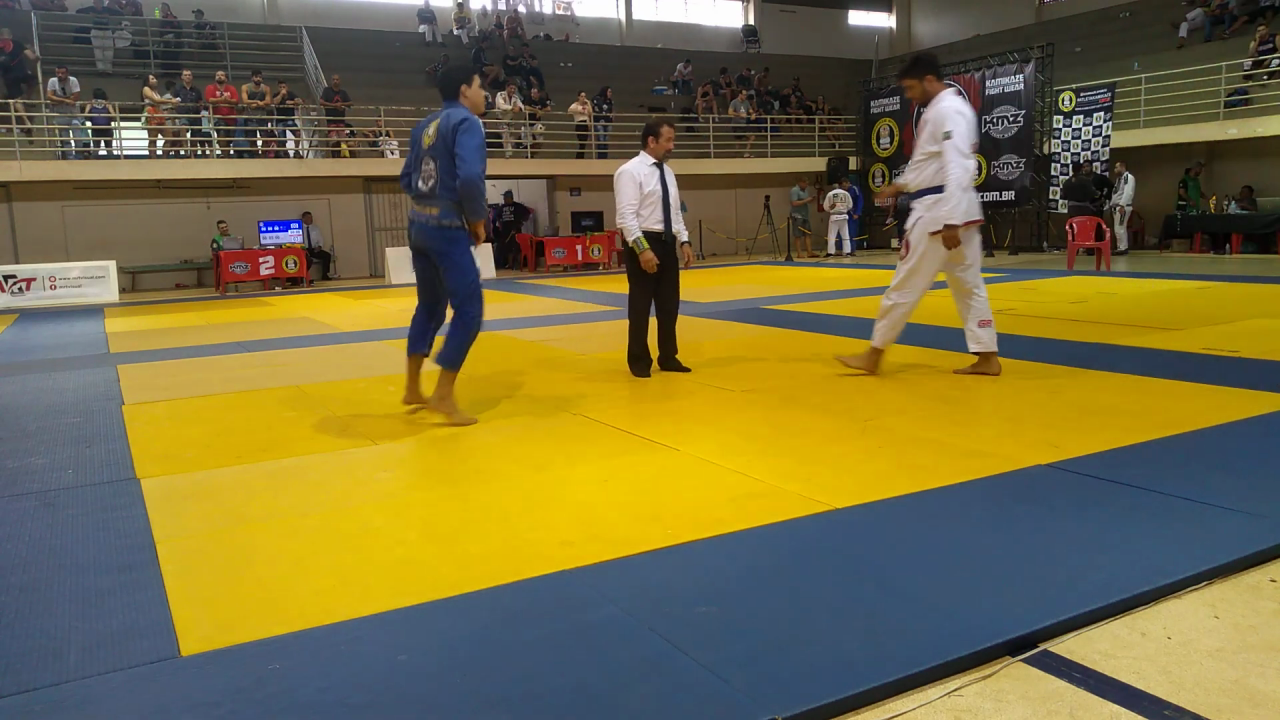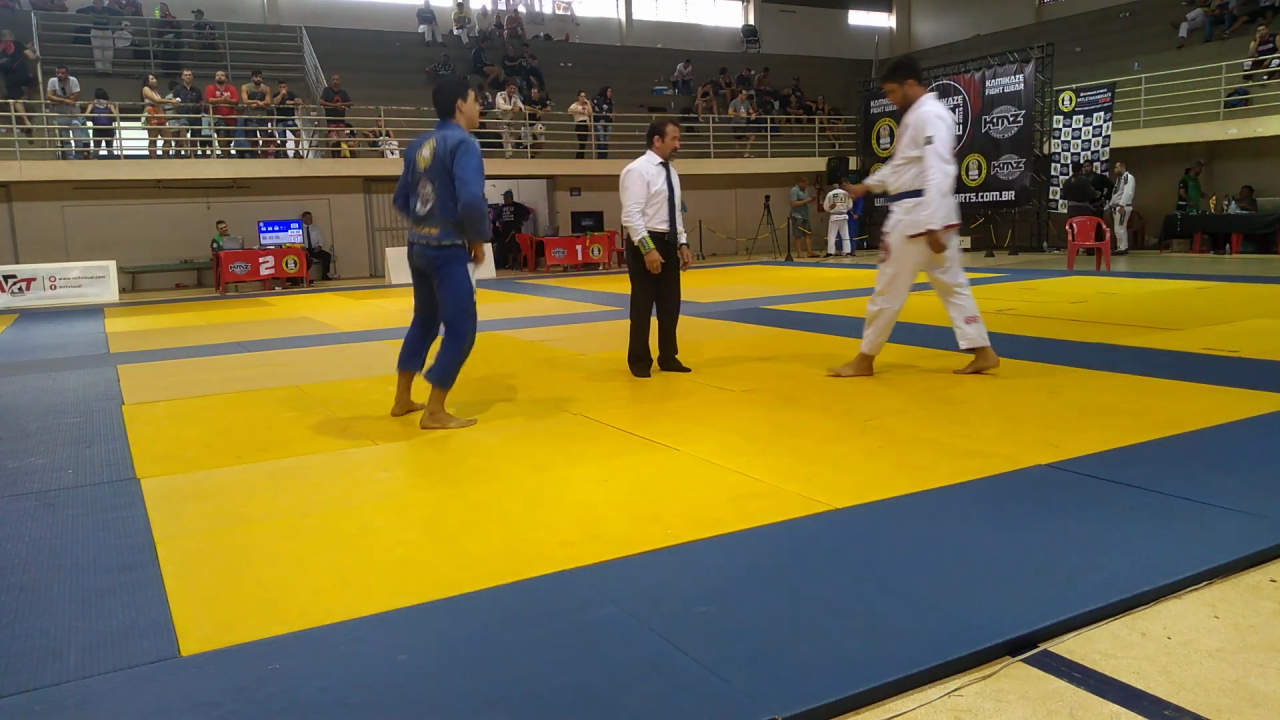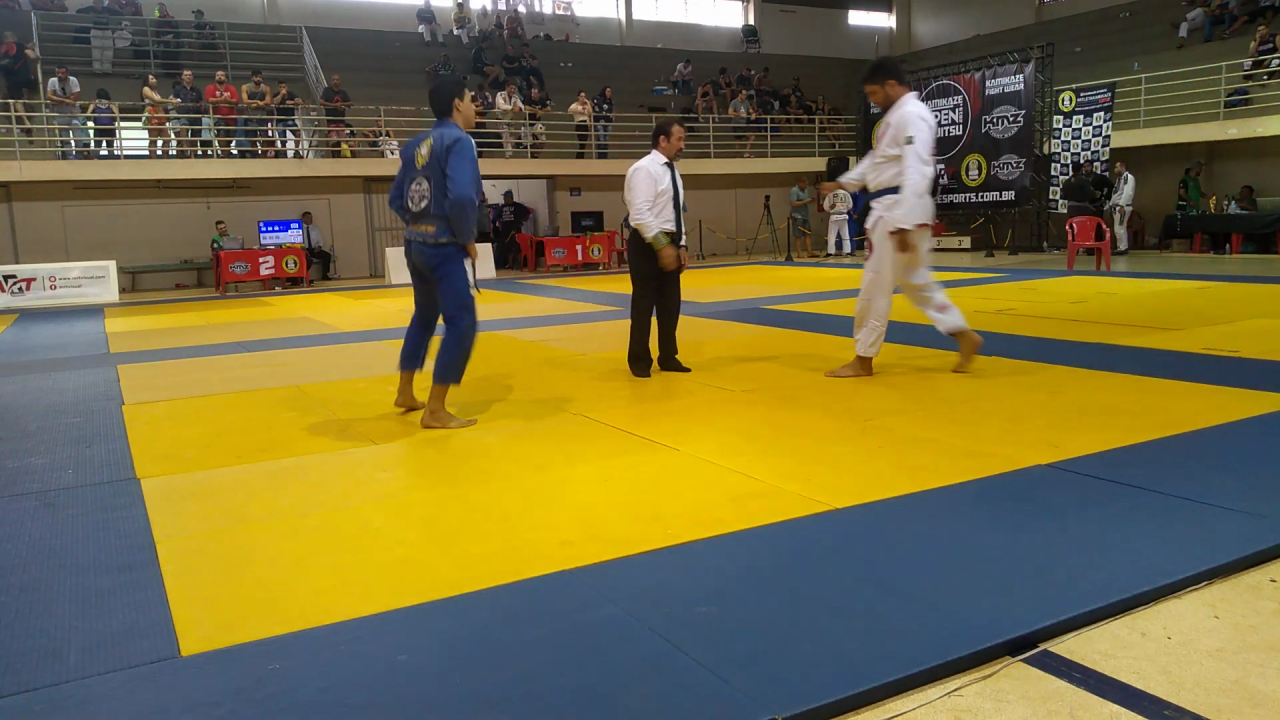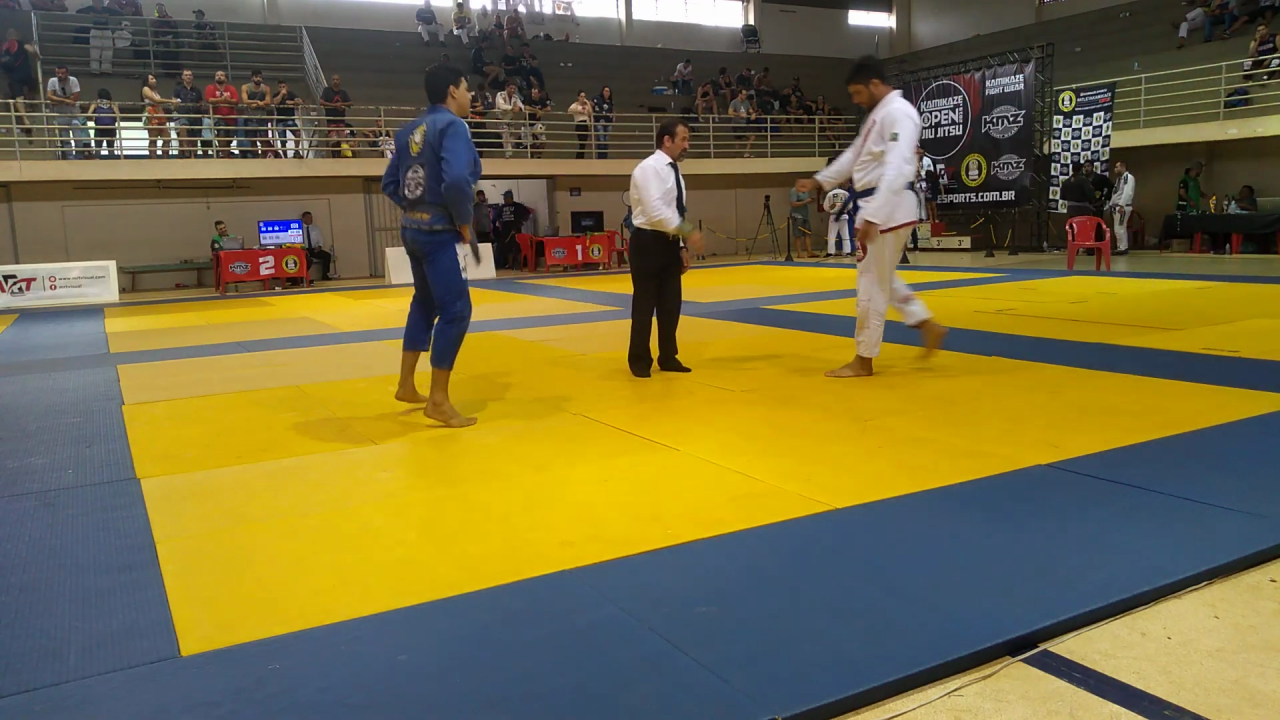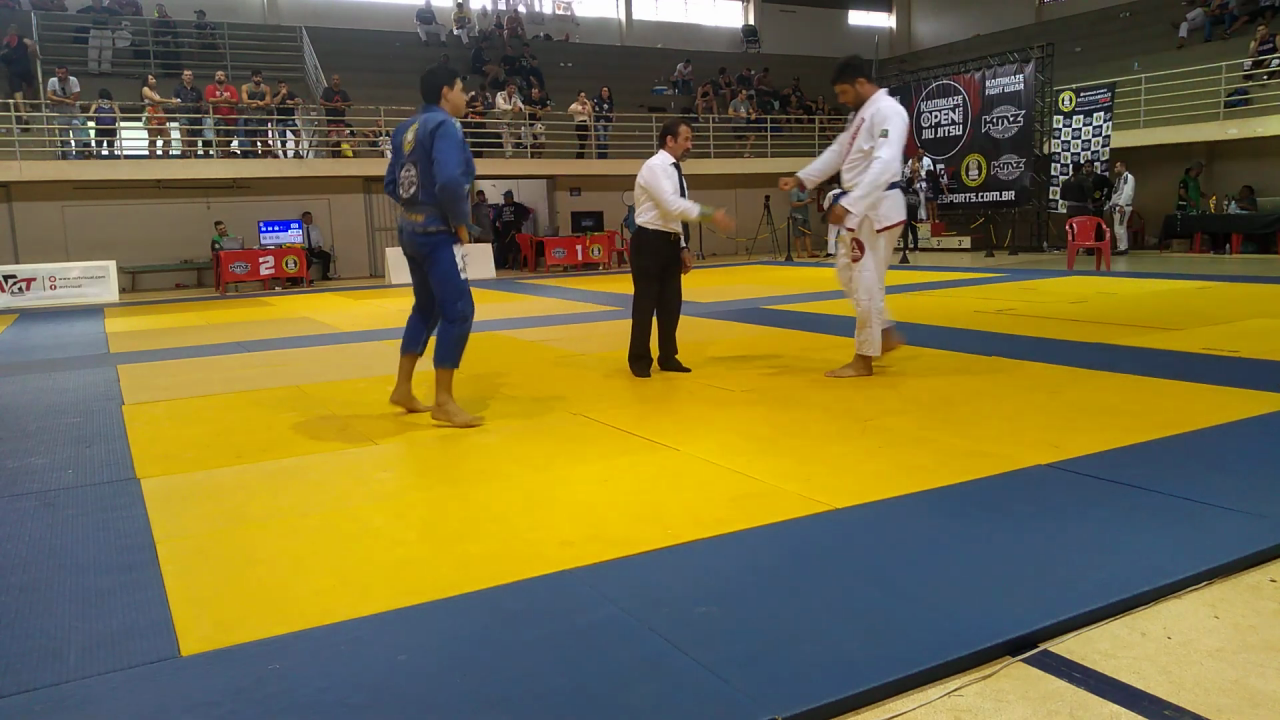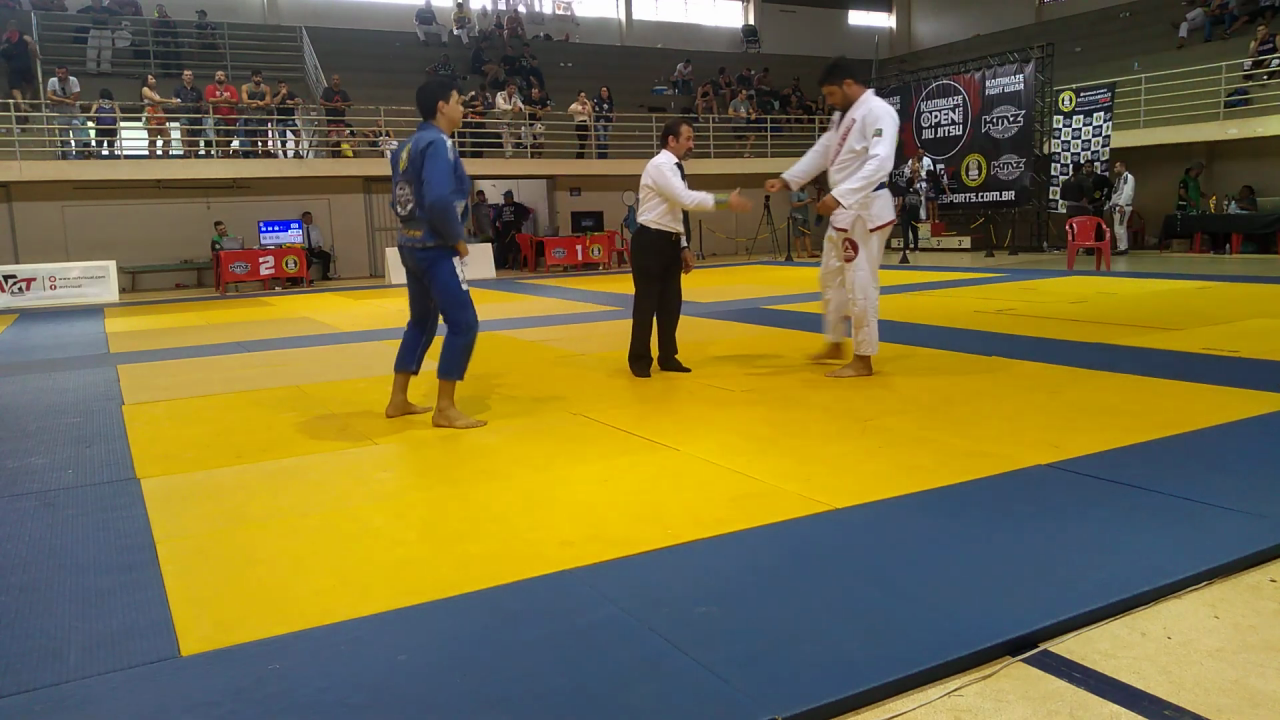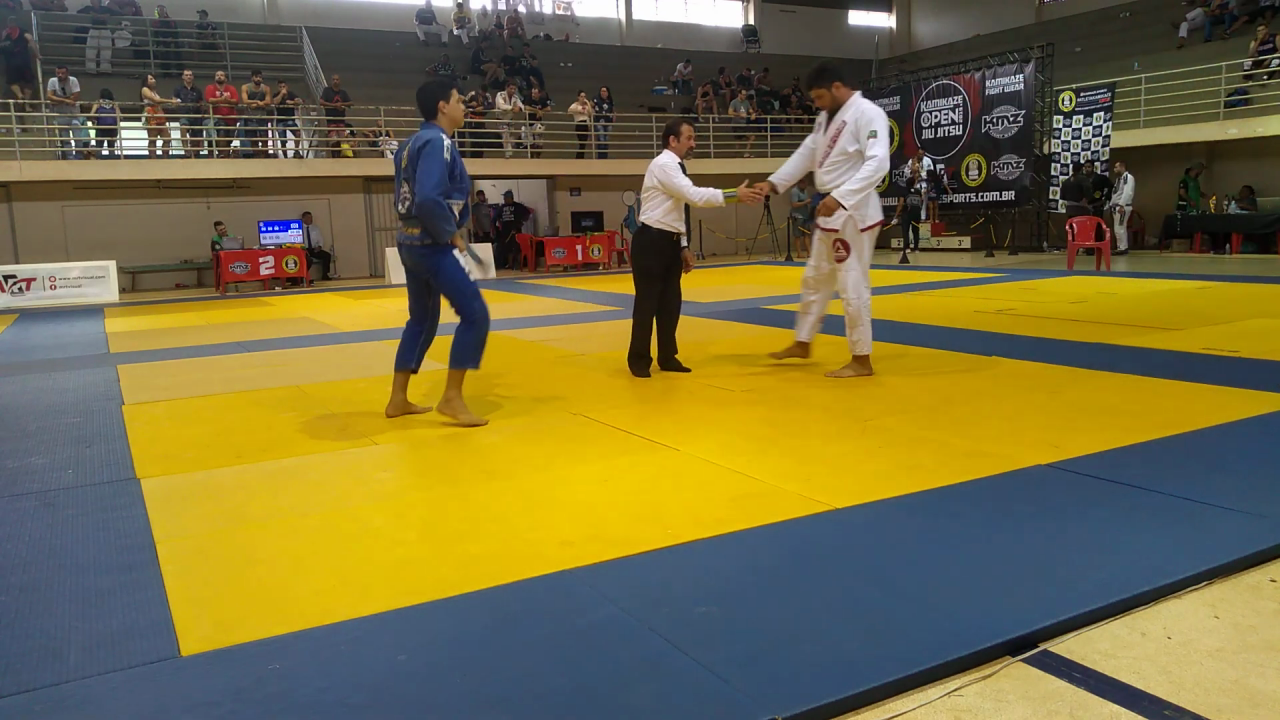
dt=0.1s
person 1, frame 1
left shoulder: (427, 126)
right shoulder: (467, 123)
left elbow: (407, 177)
right elbow: (471, 177)
right wrist: (477, 218)
left hip: (419, 225)
right hip: (447, 229)
left knee: (430, 304)
right knee: (468, 311)
left ankle: (412, 388)
right ankle: (444, 397)
person 1, frame 2
left shoulder: (419, 146)
right shoulder: (463, 143)
left elbow: (401, 199)
right elbow: (471, 199)
right wrist: (479, 239)
left hip: (418, 244)
right hip: (446, 248)
left knee: (425, 319)
right knee: (461, 328)
left ankle: (403, 398)
right ankle: (434, 411)
person 1, frame 3
left shoulder: (416, 143)
right shoulder: (459, 141)
left elbow: (396, 197)
right elbow: (462, 197)
right wrist: (468, 237)
left hip: (415, 241)
right hip: (443, 244)
left knee: (426, 316)
right knee: (461, 324)
left ankle: (405, 392)
right ankle: (435, 409)
person 1, frame 4
left shoulder: (410, 130)
right shoulder: (453, 126)
left elbow: (390, 184)
right elbow: (457, 180)
left wrist: (415, 211)
right wrist: (464, 221)
left hip: (411, 228)
right hip: (439, 231)
left knee: (426, 301)
right knee: (455, 309)
left ankle: (407, 383)
right ankle: (438, 400)
person 1, frame 5
left shoulder: (407, 128)
right shoulder: (445, 126)
left elbow: (391, 184)
right elbow: (449, 181)
right wrist: (460, 220)
left hip: (411, 229)
right hip: (435, 232)
left knee: (427, 306)
right knee: (457, 311)
left ankle: (403, 389)
right ankle: (443, 402)
person 1, frame 6
left shoulder: (409, 146)
right shoulder: (437, 144)
left elbow: (401, 200)
right elbow: (438, 201)
right wrist: (457, 238)
left hip: (411, 244)
right hip: (434, 247)
left knee: (422, 320)
right knee: (462, 322)
left ankle: (398, 400)
right ankle: (445, 408)
person 1, frame 7
left shoulder: (414, 143)
right shoulder: (437, 142)
right elbow: (428, 200)
right wrist: (451, 234)
left hip: (412, 243)
right hip: (433, 246)
left knee: (423, 320)
right knee: (474, 313)
left ankle: (398, 399)
right ankle: (451, 398)
person 2, frame 1
left shoulder: (947, 110)
right shoulder: (946, 108)
left elbow: (959, 167)
left wrist: (950, 221)
right wrist: (902, 184)
left hip: (941, 209)
right hip: (962, 207)
left knee: (905, 286)
right knee: (969, 284)
left ankle: (875, 356)
right ankle: (987, 357)
person 2, frame 2
left shoulder: (929, 116)
right shoulder: (918, 113)
left elbow: (939, 173)
left wrist: (932, 226)
right wrist: (871, 183)
left hip: (920, 213)
right hip: (918, 212)
left knee: (889, 288)
right knee: (951, 284)
left ankle: (866, 359)
right ankle: (982, 352)
person 2, frame 3
left shoulder: (911, 115)
right shoulder: (899, 114)
left elbow: (917, 172)
right elbow: (877, 158)
left wrist: (905, 224)
right wrist: (844, 182)
left hip: (897, 210)
right hip: (896, 210)
left knee: (875, 287)
right knee: (917, 282)
left ankle: (863, 360)
right ankle: (964, 337)
person 2, frame 4
left shoulder: (898, 113)
right shoulder: (879, 113)
left elbow: (899, 169)
right elbow: (856, 155)
left wrist: (873, 216)
right wrist: (821, 180)
left hip: (888, 209)
right hip: (880, 209)
left knee: (871, 285)
right knee: (883, 280)
left ankle: (865, 360)
right ankle: (928, 326)
person 2, frame 5
left shoulder: (887, 111)
right shoulder: (863, 113)
left elbow: (885, 164)
right elbow: (837, 153)
left wrist: (849, 204)
right wrist: (801, 179)
left hip: (877, 208)
right hip: (863, 208)
left knee: (866, 284)
right knee: (852, 277)
left ankle: (864, 359)
right ankle: (885, 334)
person 2, frame 6
left shoulder: (878, 111)
right shoulder: (844, 114)
left elbow: (881, 162)
right elbow: (820, 152)
left wrist: (840, 196)
right wrist: (786, 180)
left hip: (865, 210)
right hip: (844, 211)
left knee: (860, 285)
right knee: (832, 277)
left ankle: (863, 360)
right ankle: (835, 343)
person 2, frame 7
left shoulder: (868, 114)
right shoulder: (828, 118)
left elbow: (878, 163)
right elbow: (806, 154)
left wrist: (840, 197)
right wrist: (774, 183)
left hip: (854, 212)
right hip: (831, 213)
left knee: (852, 286)
right knee: (814, 279)
left ankle: (861, 360)
right ankle: (802, 343)
person 3, frame 1
left shoulder: (667, 172)
right shoulder: (630, 171)
right elbow: (626, 216)
left wrist: (684, 241)
right wrist: (642, 249)
left hip: (667, 243)
right hip: (643, 243)
left knee: (669, 303)
right knee: (641, 304)
left ankle: (668, 357)
right ankle: (639, 360)
person 3, frame 2
left shoulder: (670, 172)
right shoulder: (637, 170)
right elbow: (632, 215)
left wrist: (682, 243)
right wrist: (647, 250)
left hip: (667, 244)
right hip: (645, 245)
left knee: (670, 303)
right knee: (642, 303)
left ankle: (668, 357)
right ankle: (639, 360)
person 3, frame 3
left shoulder: (673, 172)
right shoulder: (644, 169)
right elbow: (641, 214)
left wrist: (680, 245)
right wrist: (662, 245)
left hip: (668, 244)
right hip: (647, 244)
left knee: (671, 303)
right knee: (644, 303)
left ankle: (668, 357)
right ankle: (640, 360)
person 3, frame 4
left shoulder: (674, 171)
right shoulder: (650, 168)
right elbow: (655, 211)
left wrist: (681, 246)
right wrist: (687, 231)
left hip: (670, 244)
right hip: (648, 243)
left knee: (670, 303)
right knee: (645, 302)
left ankle: (668, 356)
right ankle: (640, 359)
person 3, frame 5
left shoulder: (674, 170)
right shoulder: (655, 167)
right elbow: (673, 205)
left wrist: (682, 246)
right wrist: (710, 215)
left hip: (670, 243)
right hip: (650, 242)
left knee: (672, 302)
right knee: (646, 302)
left ankle: (668, 356)
right ankle: (639, 359)
person 3, frame 6
left shoulder: (674, 168)
right shoulder: (659, 166)
right elbow: (685, 199)
left wrist: (684, 246)
right wrist: (725, 201)
left hip: (669, 243)
right hip: (651, 242)
left knee: (671, 302)
right knee: (647, 302)
left ankle: (667, 357)
right ankle: (639, 359)
person 3, frame 7
left shoulder: (676, 168)
right shoulder: (663, 166)
right elbow: (694, 195)
left wrist: (684, 246)
right wrist: (735, 194)
left hip: (670, 243)
right hip: (651, 241)
left knee: (671, 302)
right knee: (647, 302)
left ankle: (667, 357)
right ankle: (639, 359)
